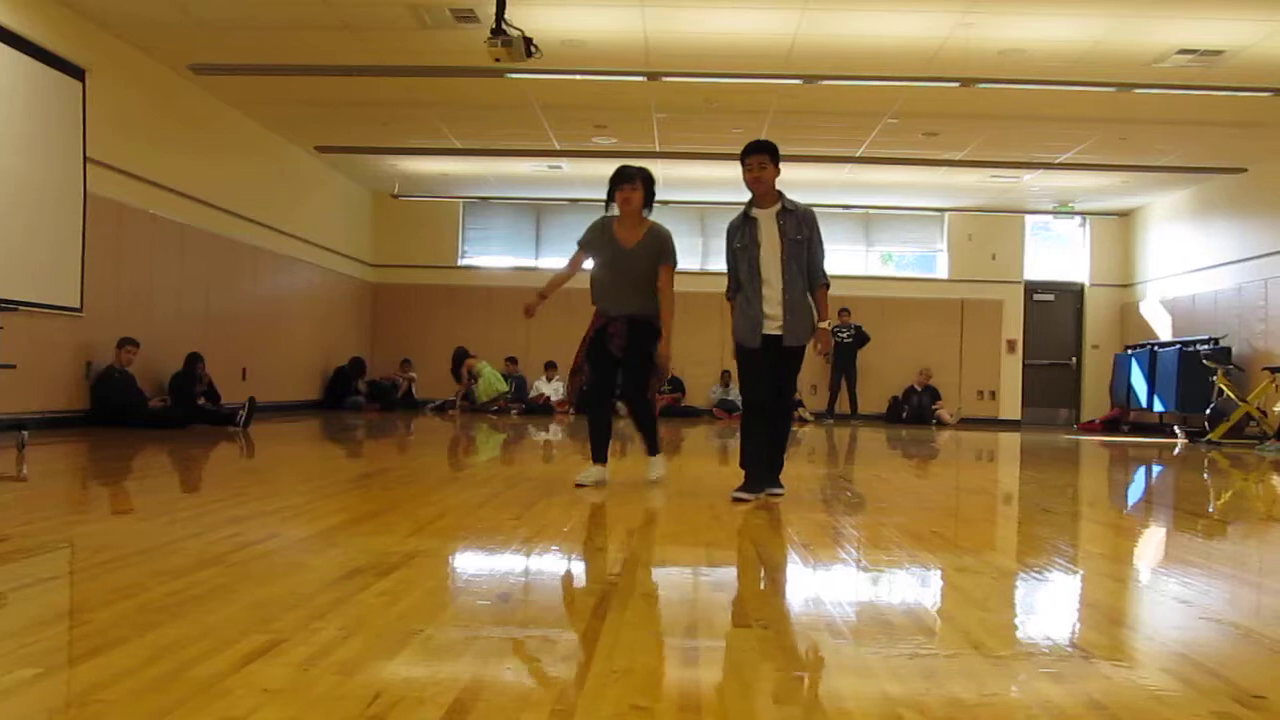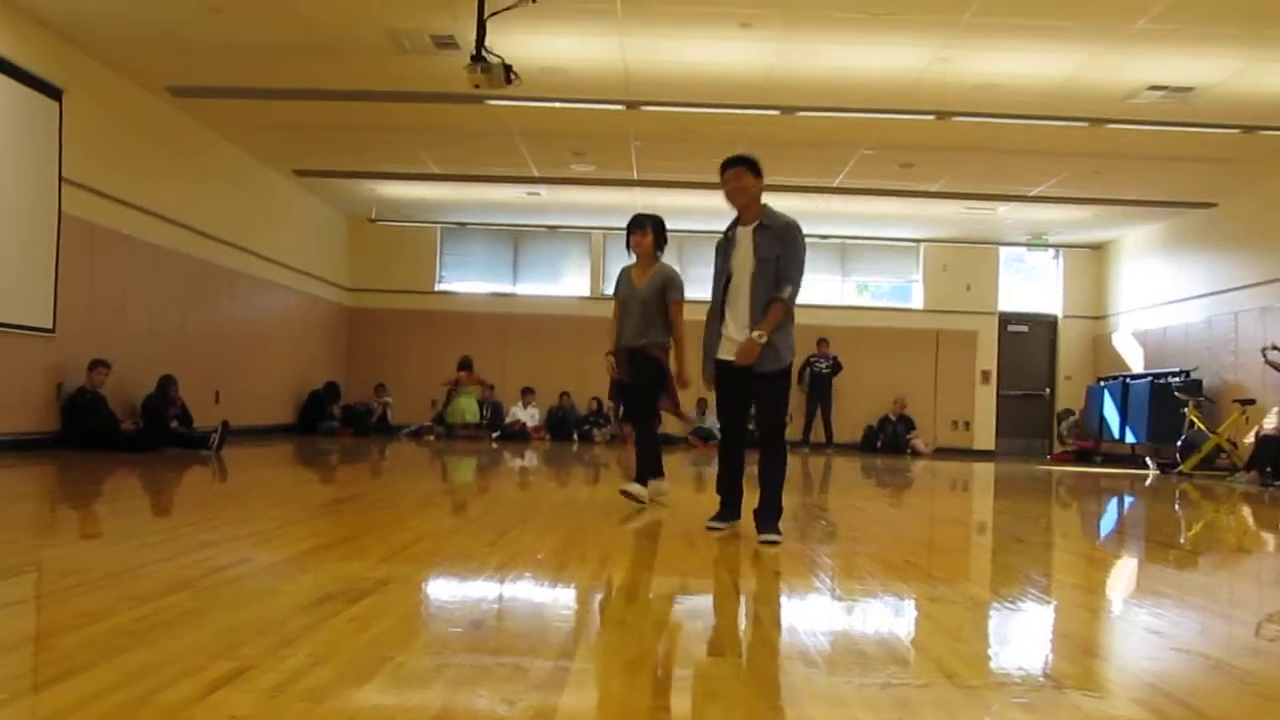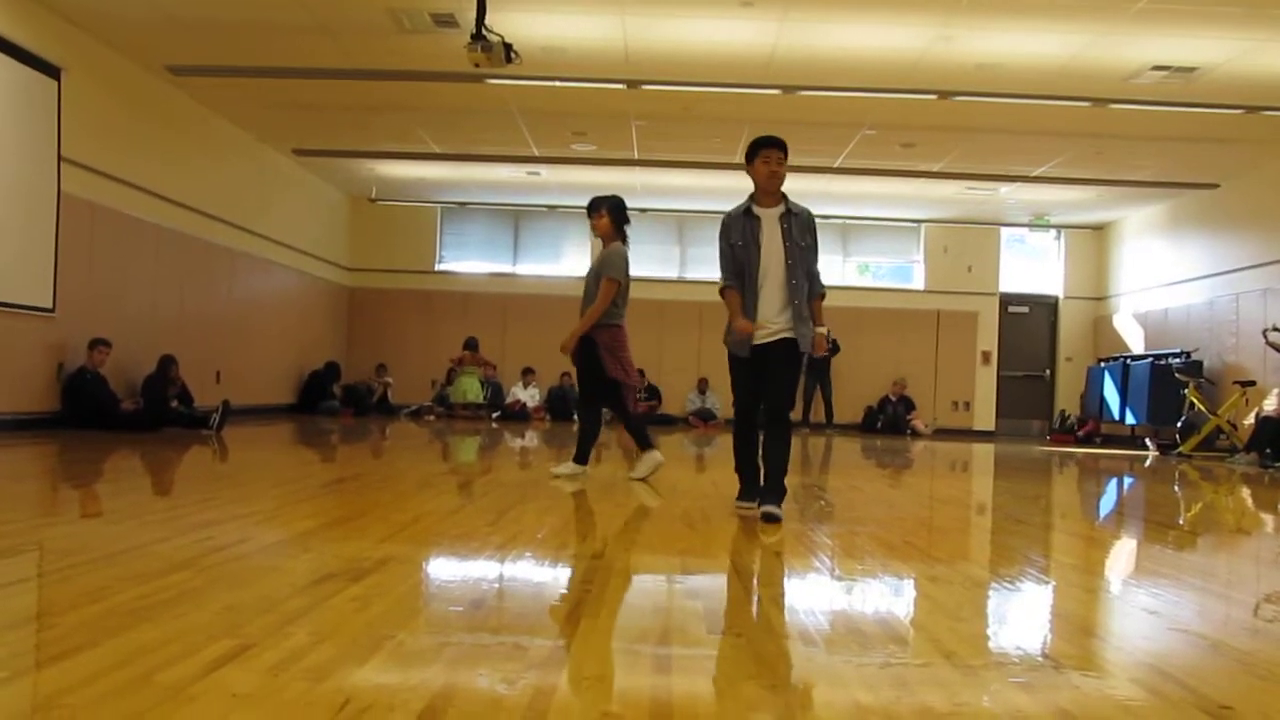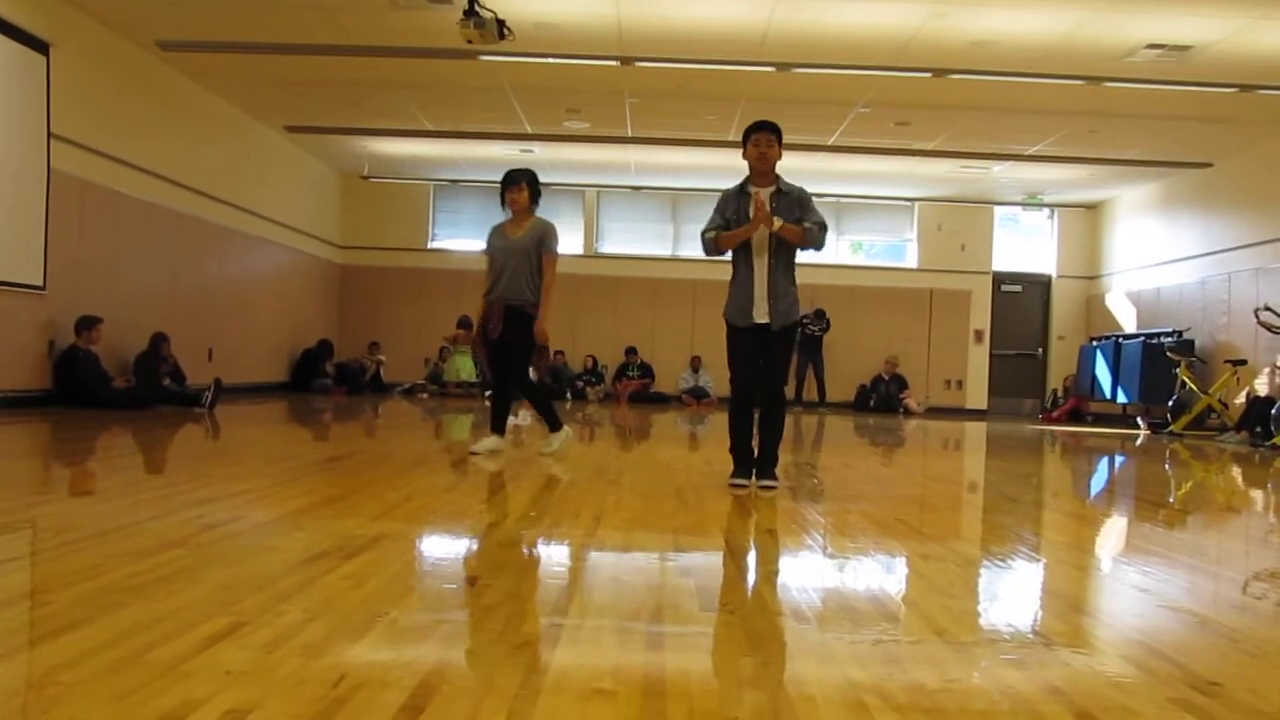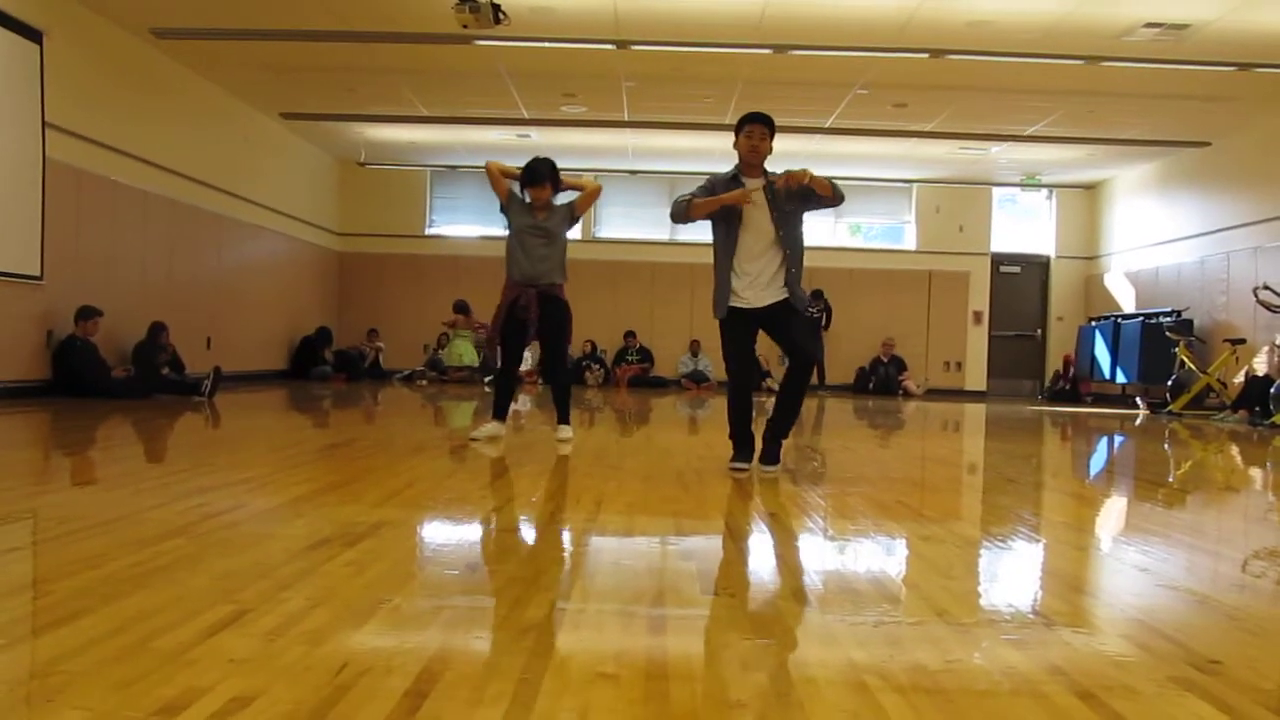
dt=1s
person 1, frame 1
left shoulder: (803, 217)
right shoulder: (737, 227)
left elbow: (817, 276)
right elbow: (733, 286)
left wrist: (823, 323)
right wrist: (735, 331)
left hip: (792, 330)
right hip: (752, 331)
left knee: (782, 404)
right knee: (754, 403)
left ankle: (773, 473)
right ankle: (753, 477)
person 1, frame 2
left shoulder: (785, 230)
right shoulder: (726, 241)
left elbow: (787, 291)
left wrist: (759, 336)
right wrist: (709, 355)
left hip: (770, 353)
right hip: (728, 353)
left knee: (771, 434)
right knee: (731, 433)
left ankle: (768, 518)
right ankle: (728, 507)
person 1, frame 3
left shoulder: (802, 219)
right shoulder: (734, 221)
left elbow: (812, 279)
right elbow: (729, 278)
left wrist: (818, 327)
right wrist: (737, 317)
left hip: (786, 335)
right hip: (746, 338)
left knee: (778, 415)
right knee: (745, 414)
left ankle: (772, 495)
right ankle: (748, 486)
person 1, frame 4
left shoulder: (797, 198)
right shoulder: (731, 198)
left elbow: (817, 237)
right elbow: (710, 243)
left wrist: (774, 223)
right wrist: (751, 226)
left hip: (782, 312)
right hip: (742, 312)
left knee: (773, 390)
right knee: (742, 389)
left ankle: (767, 465)
right ankle: (741, 464)
person 1, frame 5
left shoulder: (788, 189)
right shoulder: (719, 185)
left elbow: (835, 197)
right elbow: (678, 212)
left wrist: (807, 177)
right wrist: (727, 199)
left hip: (779, 298)
right hip: (735, 302)
left knee: (805, 357)
right knee: (740, 377)
left ankle: (774, 439)
right ankle: (742, 447)
person 2, frame 1
left shoulder: (660, 237)
right shoulder: (600, 229)
left elbow: (666, 289)
right elbow: (572, 267)
left wrist: (666, 337)
right wrist: (541, 296)
left hip: (643, 326)
right hip: (605, 324)
left knee: (635, 394)
right knee: (598, 394)
left ankle: (655, 454)
right ankle: (598, 465)
person 2, frame 2
left shoulder: (668, 277)
right shoulder: (624, 274)
left elbow: (677, 325)
right elbow: (616, 317)
left wrist: (681, 366)
right wrist: (610, 352)
left hip: (652, 356)
right hip: (626, 356)
left knee: (644, 418)
right knee: (638, 419)
left ankle: (641, 482)
right ankle: (656, 478)
person 2, frame 3
left shoulder: (615, 253)
right shoulder: (606, 253)
left elbow: (602, 302)
left wrist: (574, 334)
right wrist: (578, 334)
left hip: (602, 335)
right hip: (598, 336)
left knee: (590, 401)
right knee: (614, 399)
left ankle: (580, 461)
right ankle: (648, 452)
person 2, frame 4
left shoulder: (544, 229)
right shoulder: (496, 232)
left elbow: (549, 277)
right elbow: (489, 276)
left wrist: (542, 318)
right wrist: (482, 313)
left hip: (525, 313)
right hip: (495, 313)
left knee: (518, 377)
right knee: (499, 377)
left ankle: (557, 428)
right ankle: (497, 435)
person 2, frame 5
left shoulder: (564, 213)
right shoulder: (514, 207)
left elbow: (595, 187)
right elbow: (491, 167)
left wrist: (564, 182)
right wrist: (521, 175)
left hip: (551, 296)
right hip: (516, 295)
left knee: (555, 362)
right knee: (509, 360)
left ankle: (564, 423)
right ankle: (498, 421)
